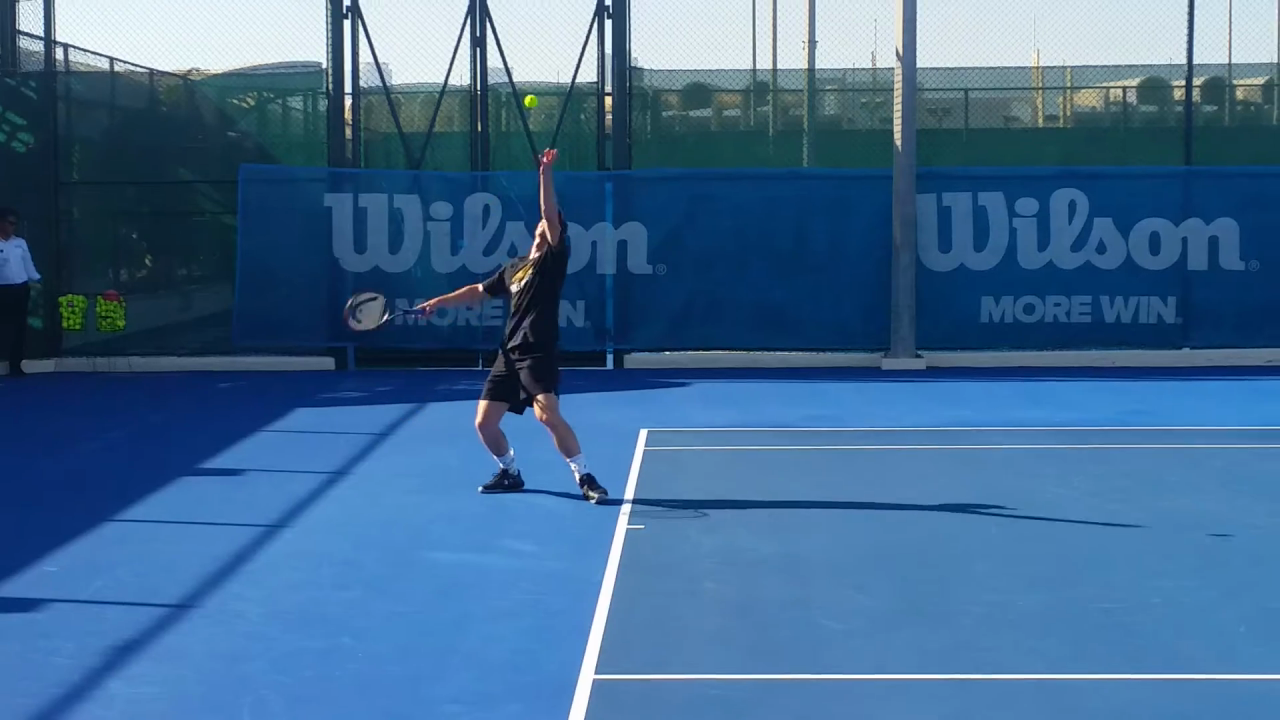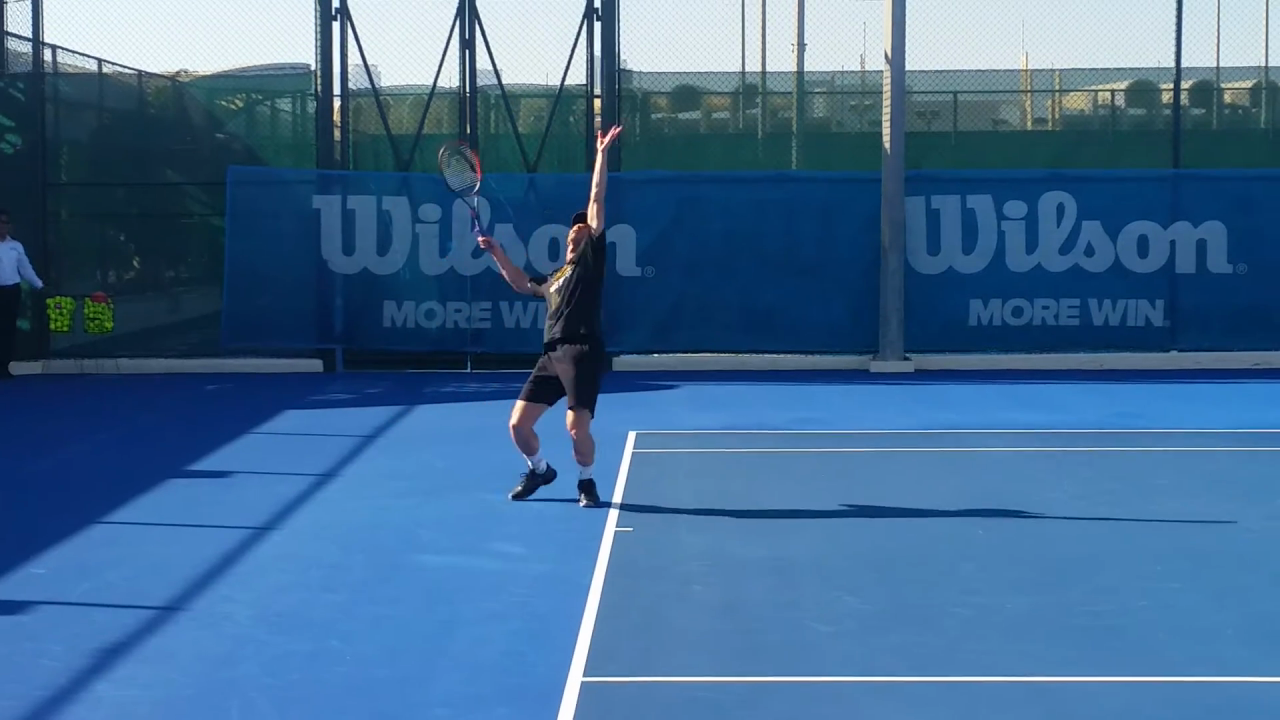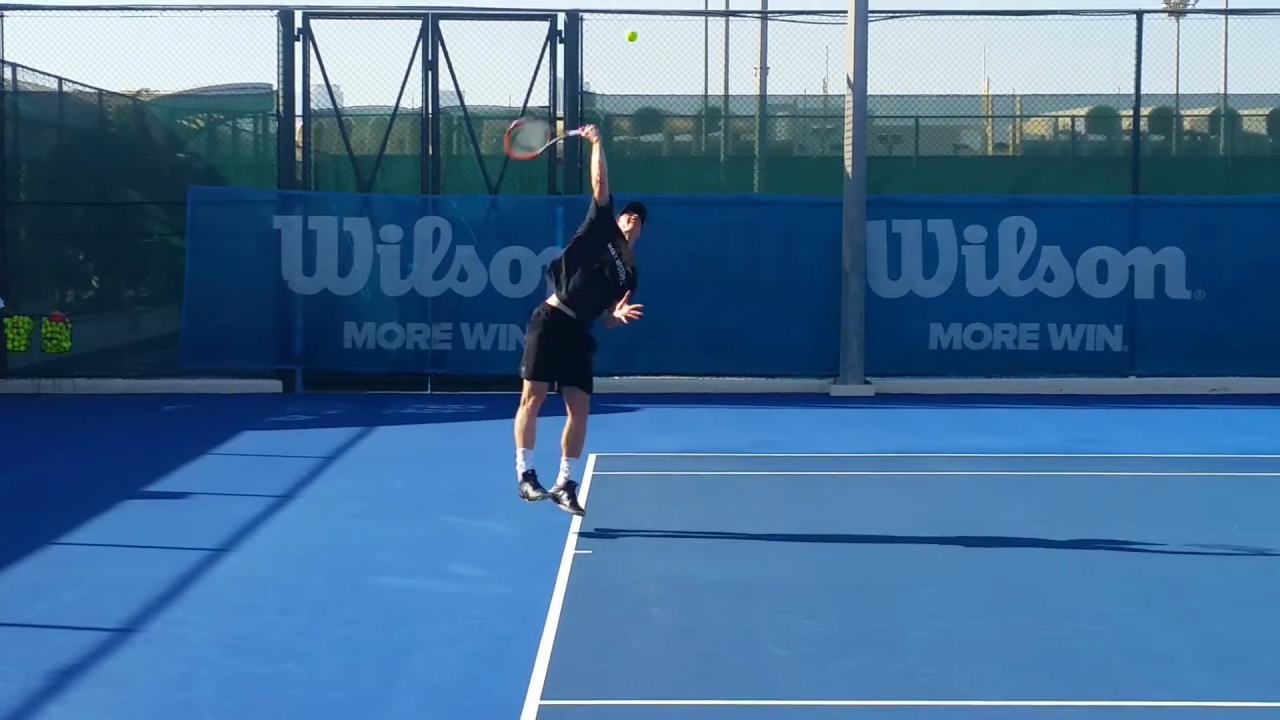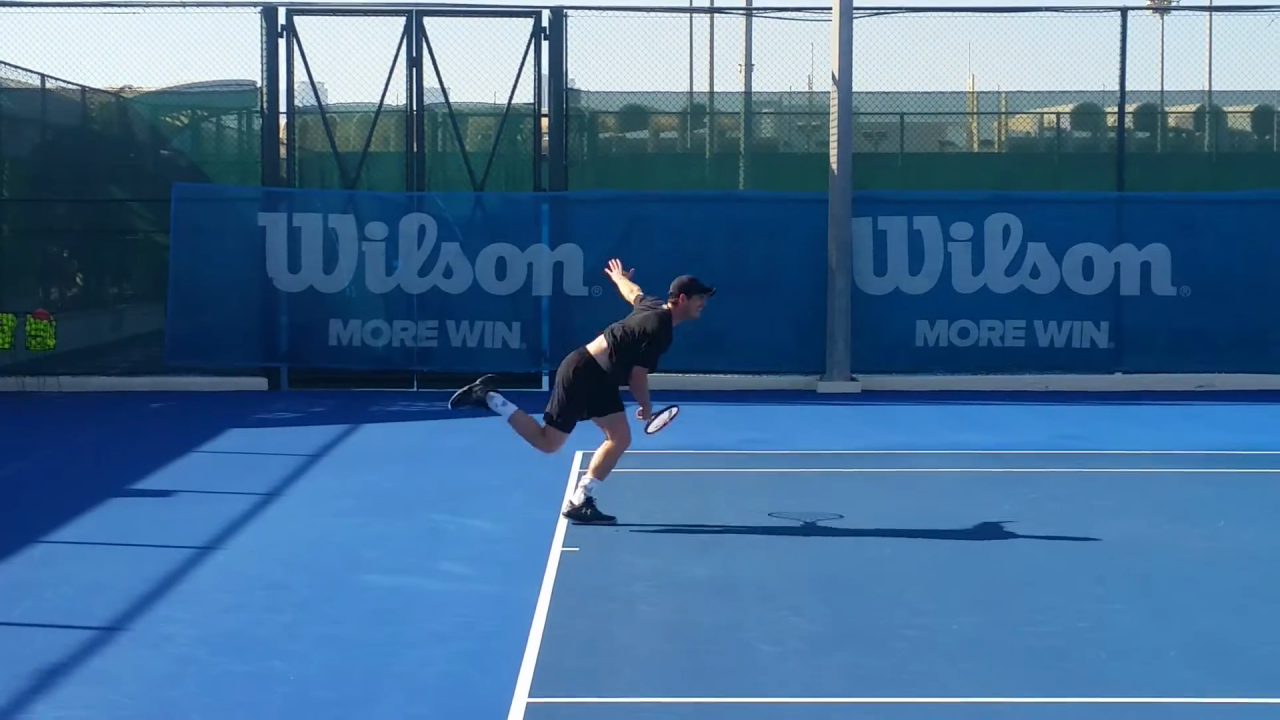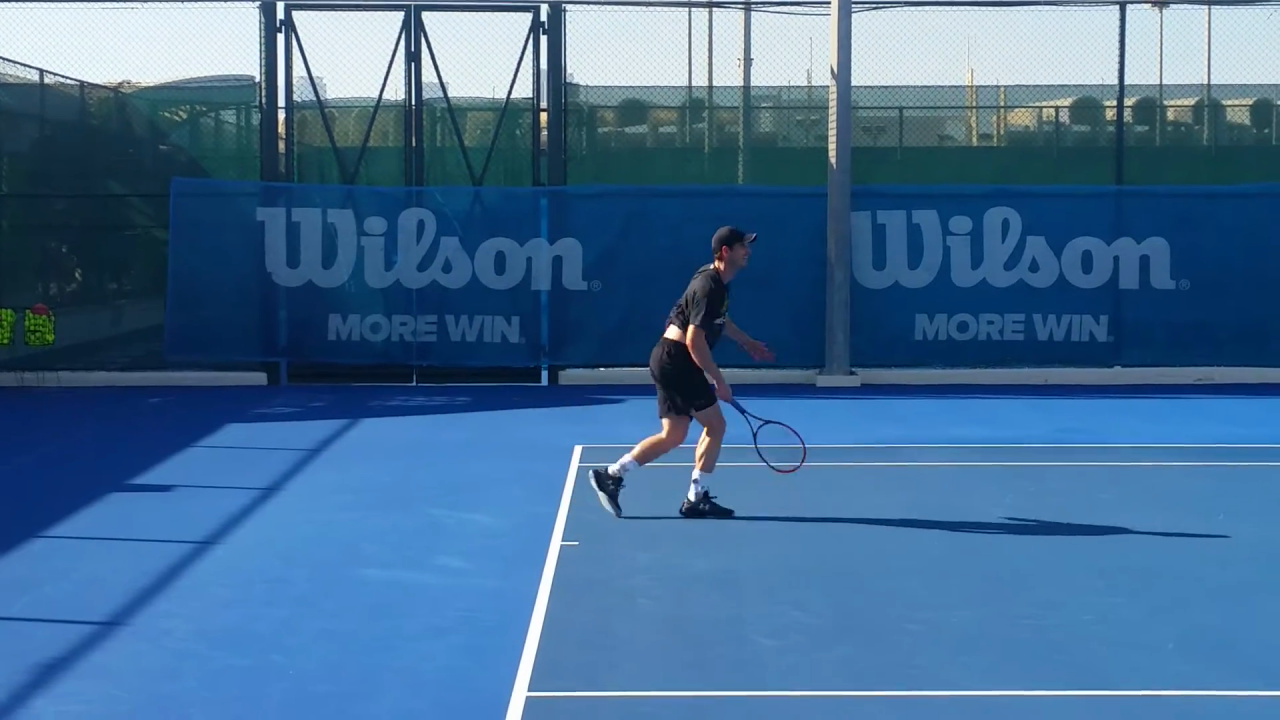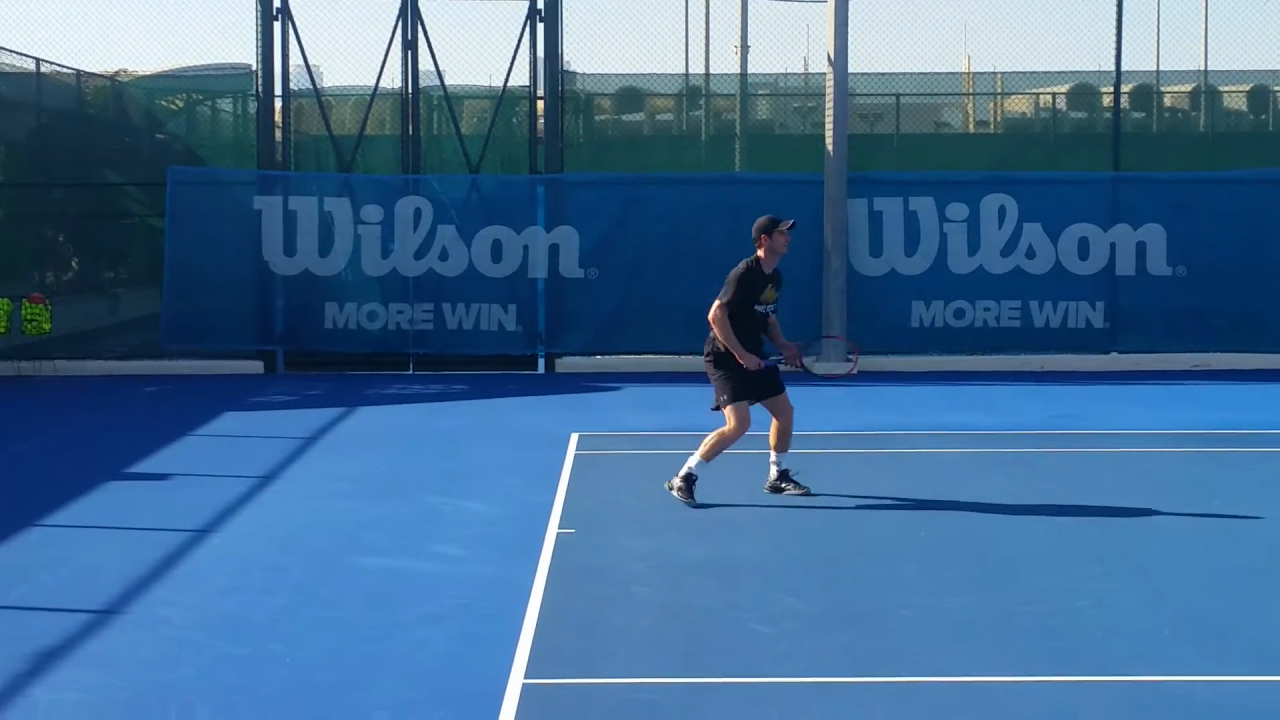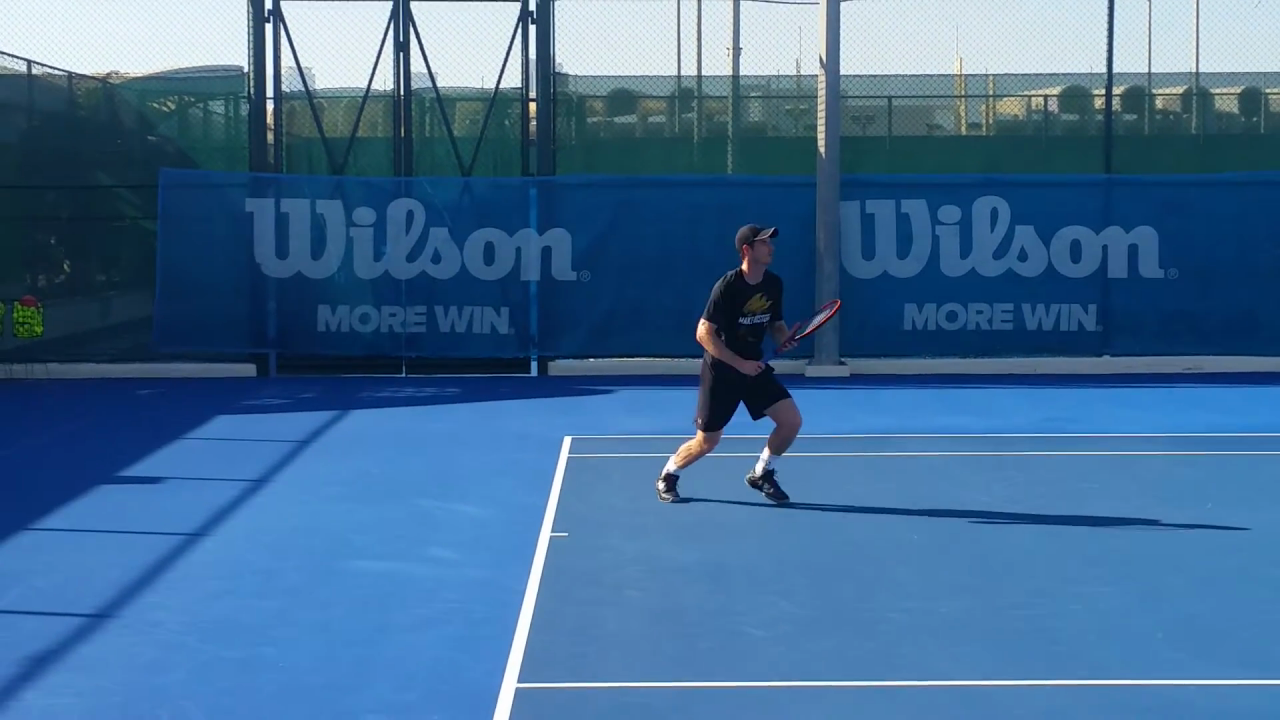
dt=0.4s
person 1, frame 1
left shoulder: (555, 259)
right shoulder: (513, 270)
left elbow: (551, 218)
right elbow: (478, 292)
left wrist: (546, 173)
right wrist: (439, 302)
left hip: (539, 355)
right hip: (510, 356)
left knee: (548, 414)
right knee: (484, 422)
left ankle: (584, 476)
right ankle: (510, 472)
person 1, frame 2
left shoulder: (593, 258)
right shoulder: (554, 279)
left elbow: (597, 200)
right elbow: (523, 283)
left wrist: (603, 153)
right wrist: (496, 251)
left hip: (584, 356)
right hip: (552, 357)
left knee: (577, 429)
right knee: (518, 423)
left ankle: (586, 481)
right ankle: (539, 470)
person 1, frame 3
left shoulder: (627, 272)
right shoulder: (602, 227)
left elbow: (608, 317)
right elbow: (600, 185)
left wrist: (619, 313)
right wrist: (597, 143)
left hip: (578, 334)
right hip: (549, 321)
left knee: (579, 411)
right knee: (532, 398)
left ankle: (565, 484)
right ankle: (526, 475)
person 1, frame 4
left shoulder: (654, 306)
right shoulder: (660, 330)
left elbow: (633, 293)
right elbow: (637, 378)
left wrist: (620, 278)
right wrist: (646, 405)
left hip: (600, 376)
right hip: (583, 372)
left knee: (620, 438)
right knee: (547, 443)
left ankle: (580, 501)
right ankle: (488, 395)
person 1, frame 5
left shoulder: (715, 278)
right shoulder: (710, 287)
left elbow: (719, 318)
right elbow: (695, 341)
left wrist: (746, 342)
right wrist: (720, 381)
left hip: (668, 359)
right hip: (676, 361)
left knee: (672, 436)
right knee: (716, 427)
left ankle: (611, 476)
right ankle: (696, 499)
person 1, frame 6
left shoulder: (776, 276)
right shoulder: (745, 273)
right elbow: (716, 316)
left wrist: (783, 344)
right wrist: (742, 354)
left hip: (751, 355)
right hip: (725, 356)
left knee: (785, 412)
right knee: (739, 424)
left ankle: (778, 477)
right ankle: (684, 478)
person 1, frame 7
left shoulder: (774, 284)
right shoulder: (726, 287)
left elbow: (776, 323)
right elbow: (703, 334)
left wrist: (784, 337)
right wrist: (738, 363)
left hip: (754, 368)
right hip: (721, 371)
left knee: (792, 421)
right knee: (706, 442)
left ankle: (762, 473)
right ankle: (668, 476)
